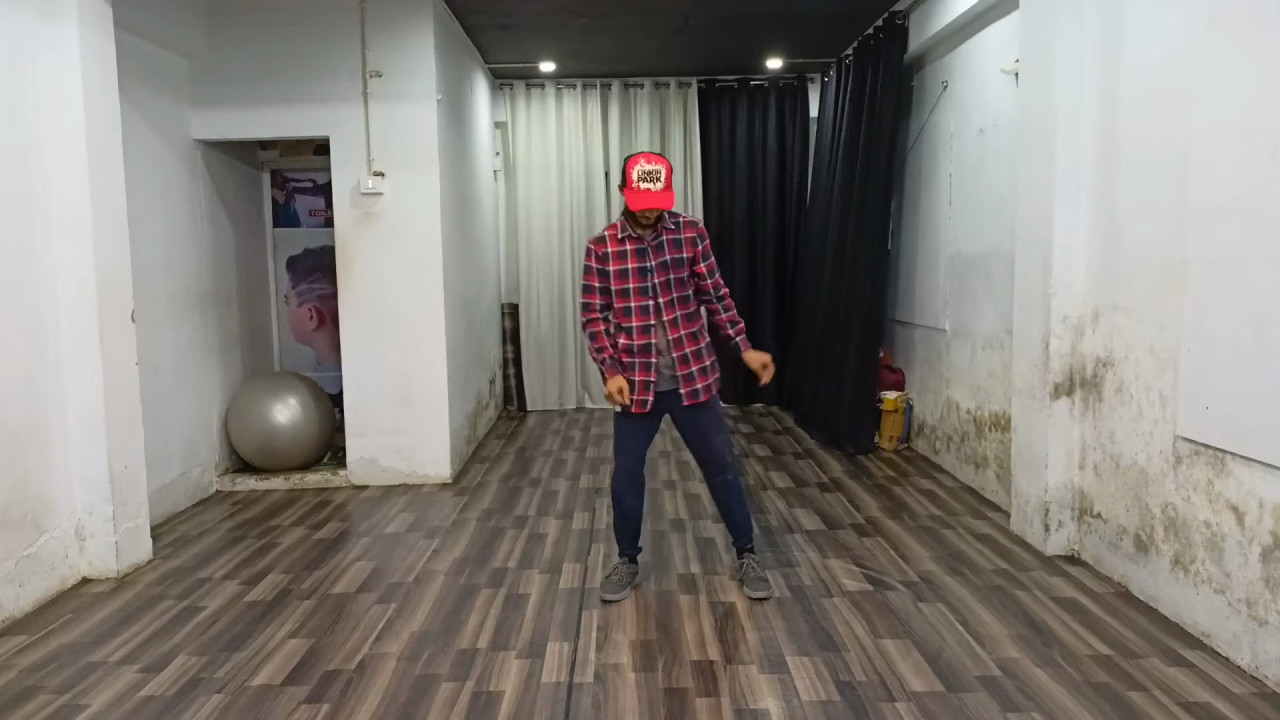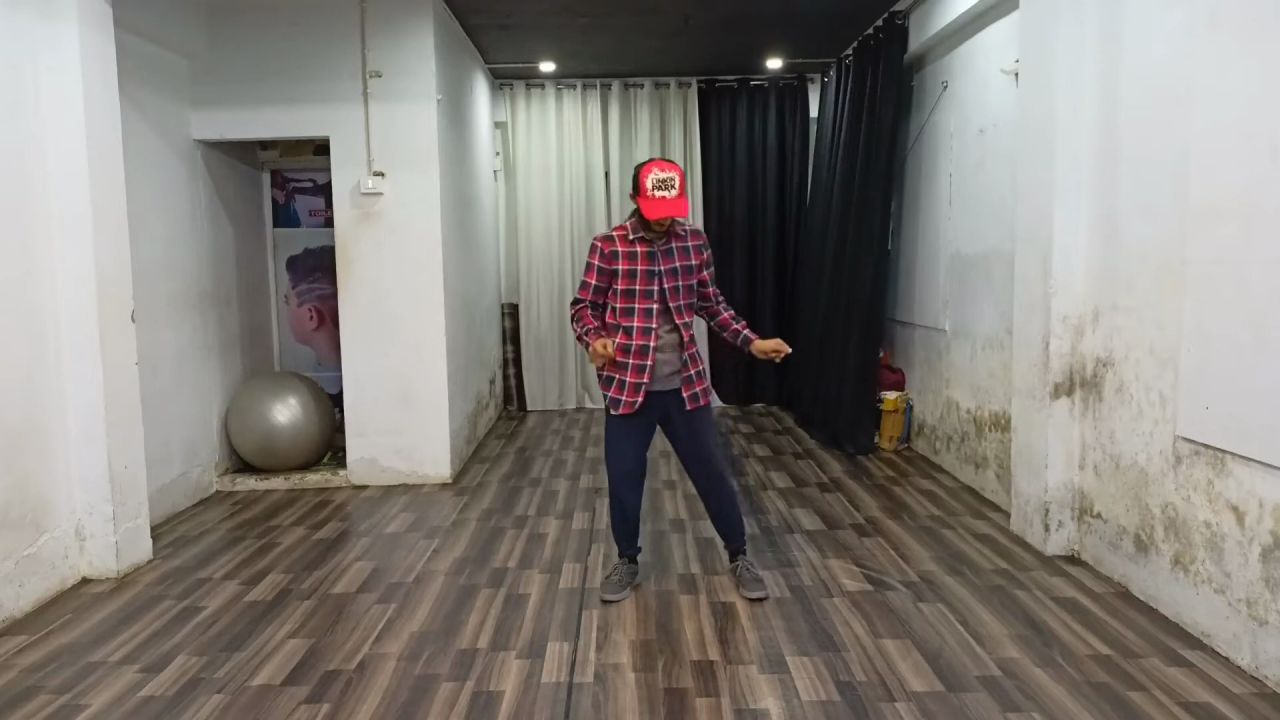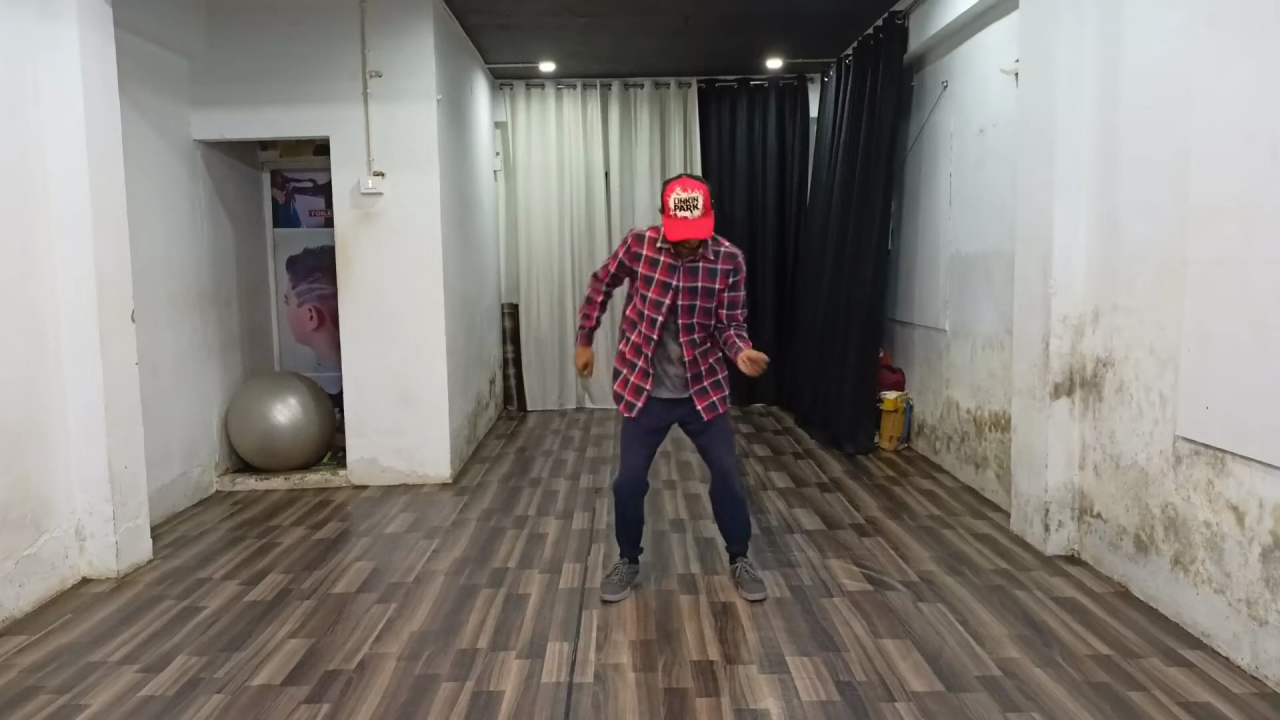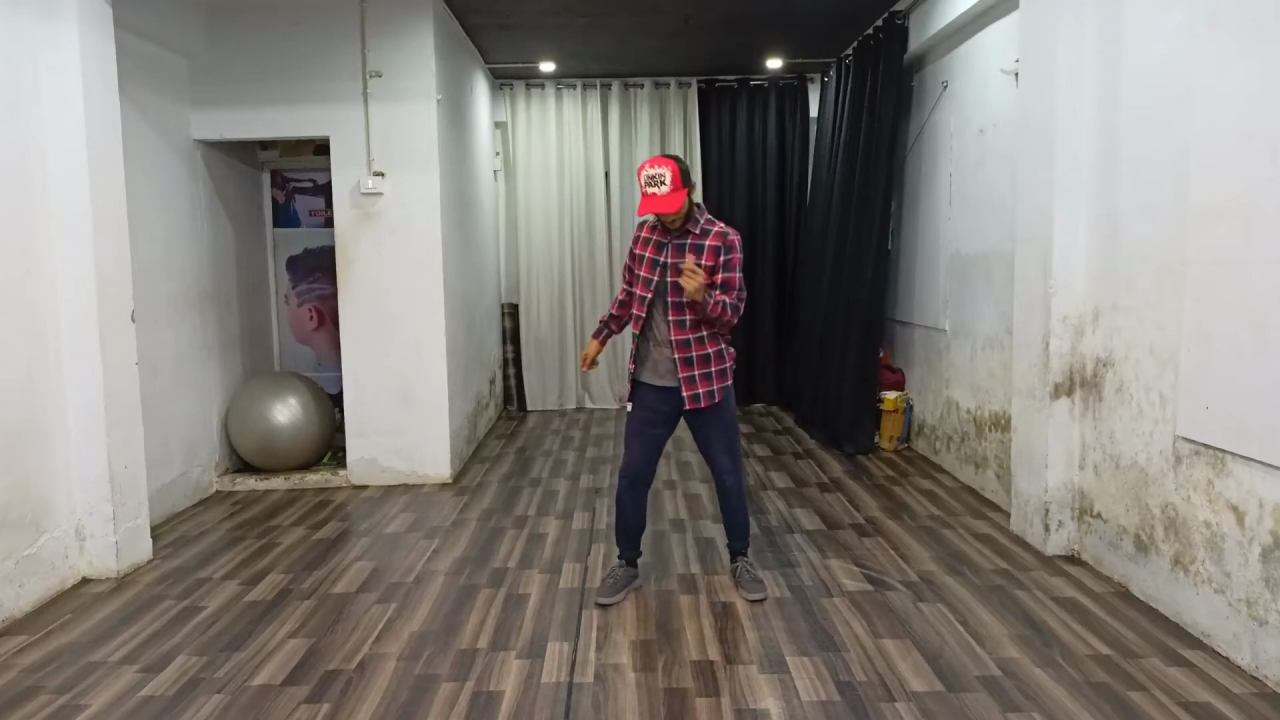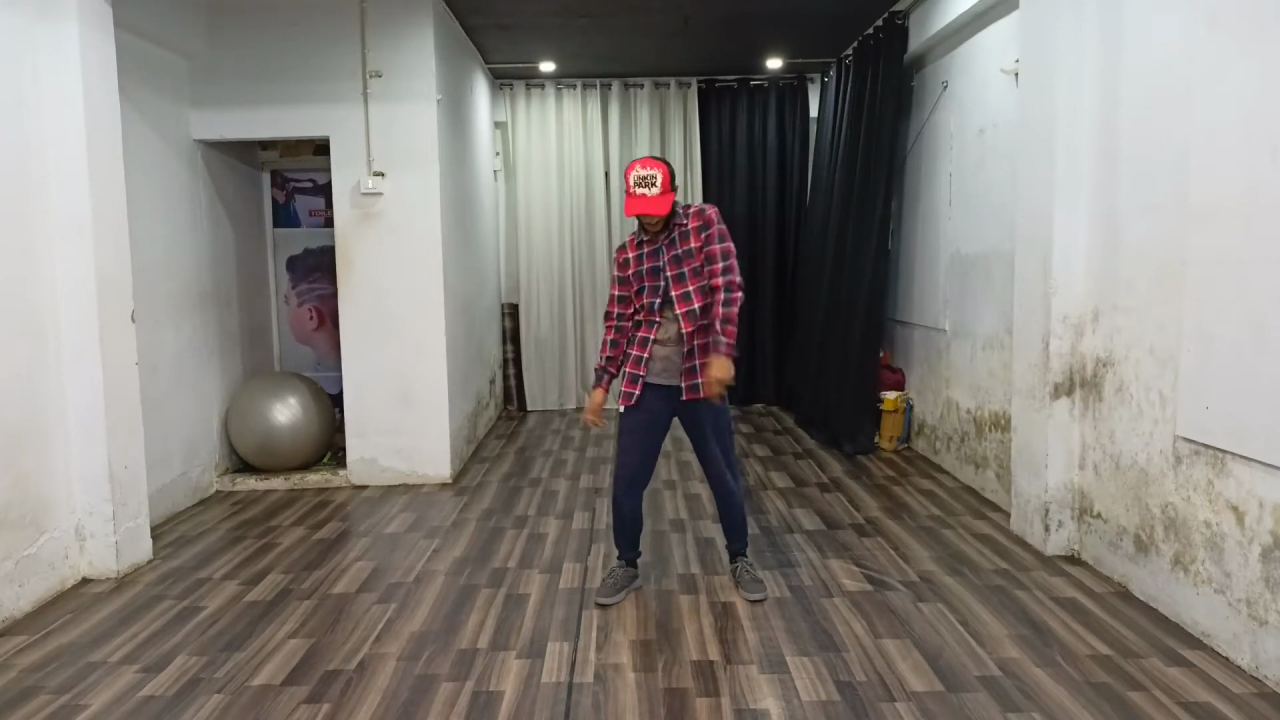
dt=0.4s
person 1, frame 1
left shoulder: (690, 232)
right shoulder: (602, 247)
left elbow: (715, 297)
right elbow: (594, 316)
left wrist: (745, 348)
right wrist: (610, 371)
left hip: (692, 376)
right hip: (635, 382)
left knee: (721, 467)
right knee: (626, 474)
left ankle: (746, 555)
right ankle: (627, 561)
person 1, frame 2
left shoulder: (694, 241)
right shoulder: (608, 246)
left elbow: (711, 303)
right elbow: (583, 306)
left wrist: (752, 342)
right wrist: (595, 338)
left hip: (685, 383)
right hip: (627, 385)
left knee: (713, 471)
right knee: (624, 477)
left ankle: (738, 556)
right ankle: (627, 562)
person 1, frame 3
left shoulder: (729, 260)
right shoulder: (640, 245)
left elbow: (729, 325)
right elbow: (601, 284)
left wrist: (742, 353)
right wrist: (585, 341)
left hip: (703, 388)
right hip: (642, 387)
left knee: (728, 476)
right knee: (629, 481)
left ankle: (739, 559)
right ankle: (628, 561)
person 1, frame 4
left shoulder: (722, 239)
right shoulder: (644, 234)
left elbow: (733, 312)
left wrist: (703, 297)
right wrist: (600, 337)
left hip: (706, 378)
right hip: (651, 382)
left knee: (728, 473)
right knee: (633, 475)
left ankle: (740, 559)
right ankle: (627, 564)
person 1, frame 5
left shoulder: (705, 221)
right shoulder: (627, 253)
left elbow: (727, 285)
right elbow: (618, 323)
left wrist: (721, 353)
right wrist: (601, 384)
left hip: (701, 376)
right hip: (644, 380)
left knee: (724, 474)
right knee: (628, 477)
left ankle: (739, 559)
right ankle: (627, 564)
